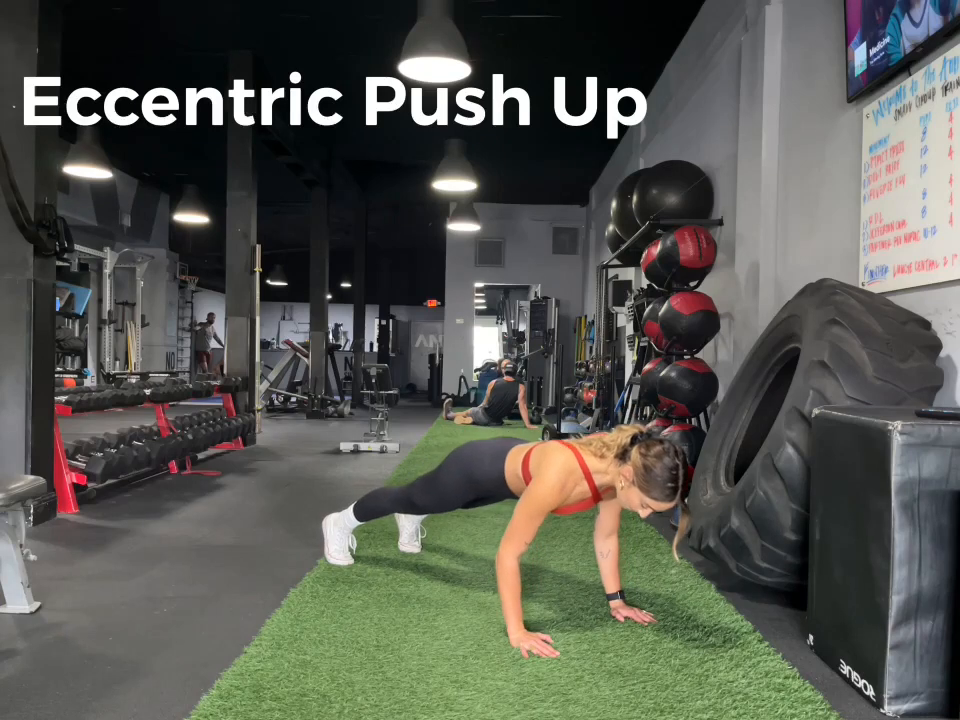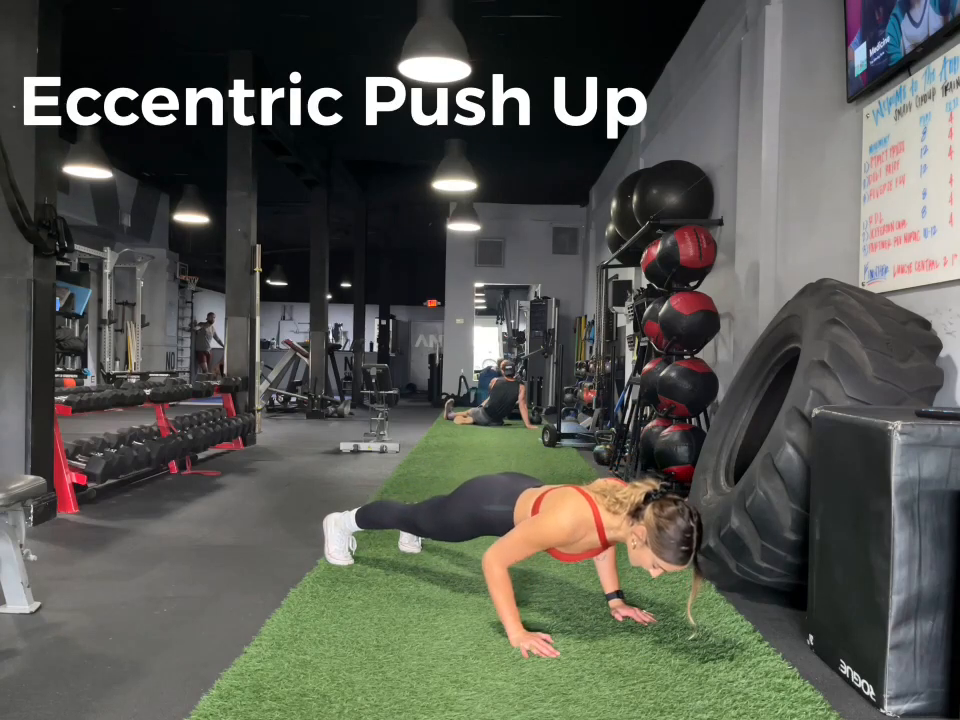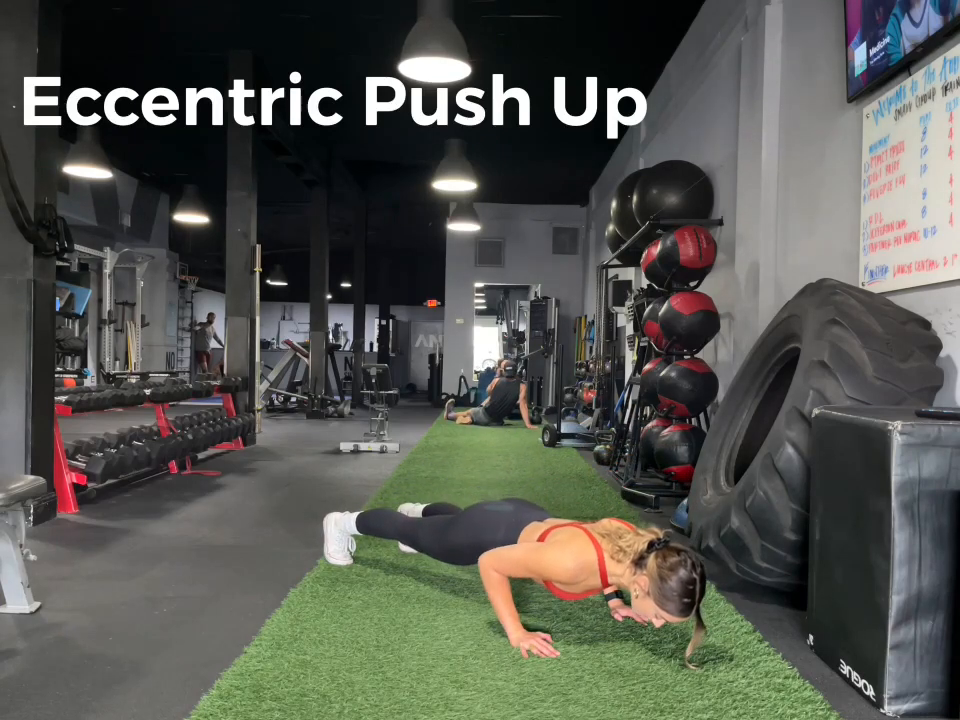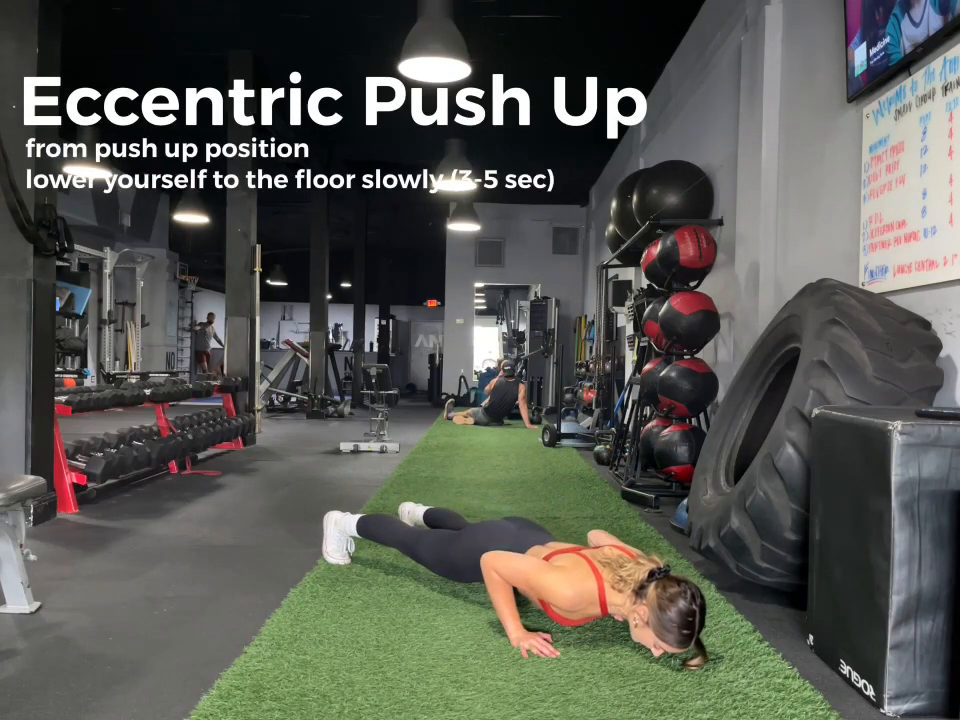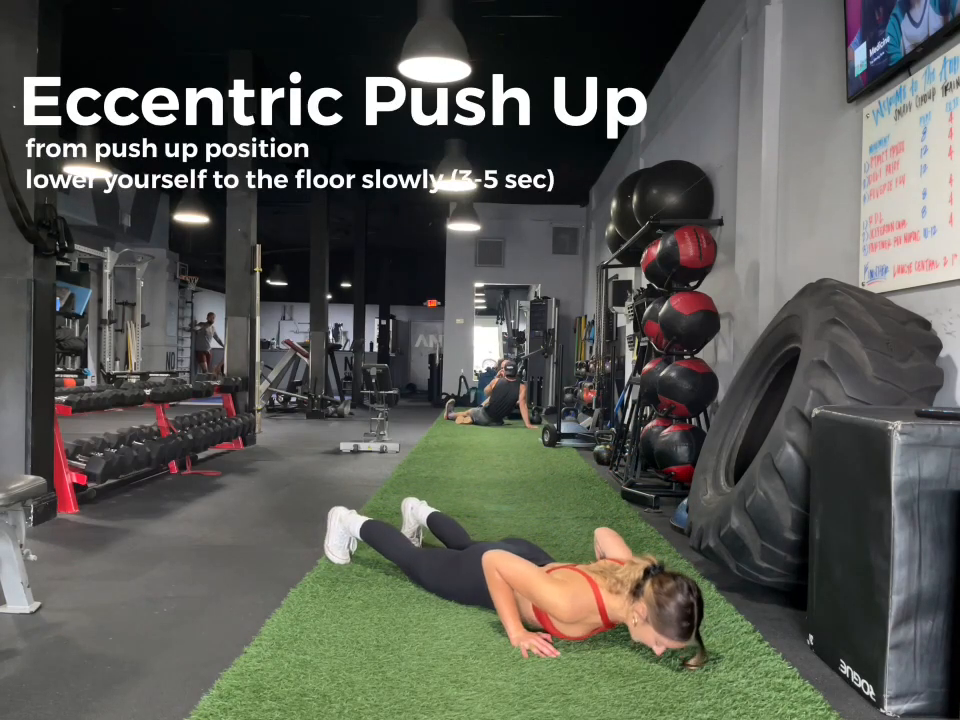
dt=1s
person 1, frame 1
left shoulder: (621, 466)
right shoulder: (560, 474)
left elbow: (606, 537)
right elbow: (508, 553)
left wrist: (616, 599)
right wrist: (516, 631)
left hip: (511, 462)
right hip: (478, 468)
right knee: (409, 499)
left ankle: (410, 523)
right ankle: (340, 522)
person 1, frame 2
left shoulder: (631, 506)
right shoulder: (570, 520)
right elbow: (493, 560)
left wrist: (614, 598)
right wrist: (516, 632)
left hip: (521, 494)
right hip: (487, 505)
right knee: (414, 519)
left ankle: (414, 526)
right ankle: (342, 522)
person 1, frame 3
left shoulder: (638, 546)
right shoulder: (573, 562)
right elbow: (489, 563)
left wrist: (614, 599)
right wrist: (516, 633)
left hip: (524, 520)
right hip: (488, 534)
left knee: (451, 517)
right knee: (412, 534)
left ankle: (416, 510)
right ankle: (343, 523)
person 1, frame 4
left shoulder: (640, 569)
right shoulder: (574, 592)
left elbow: (597, 535)
right elbow: (492, 563)
right wrist: (516, 633)
left hip: (528, 539)
right hip: (492, 550)
left knee: (462, 528)
right knee: (413, 543)
left ankle: (416, 512)
right ankle: (344, 523)
person 1, frame 5
left shoulder: (635, 575)
right shoulder: (571, 604)
left elbow: (603, 533)
right elbow: (493, 563)
right wrist: (517, 634)
left hip: (529, 559)
right hip: (487, 575)
left knee: (463, 544)
right knee: (412, 560)
left ankle: (419, 512)
right ankle: (349, 522)
